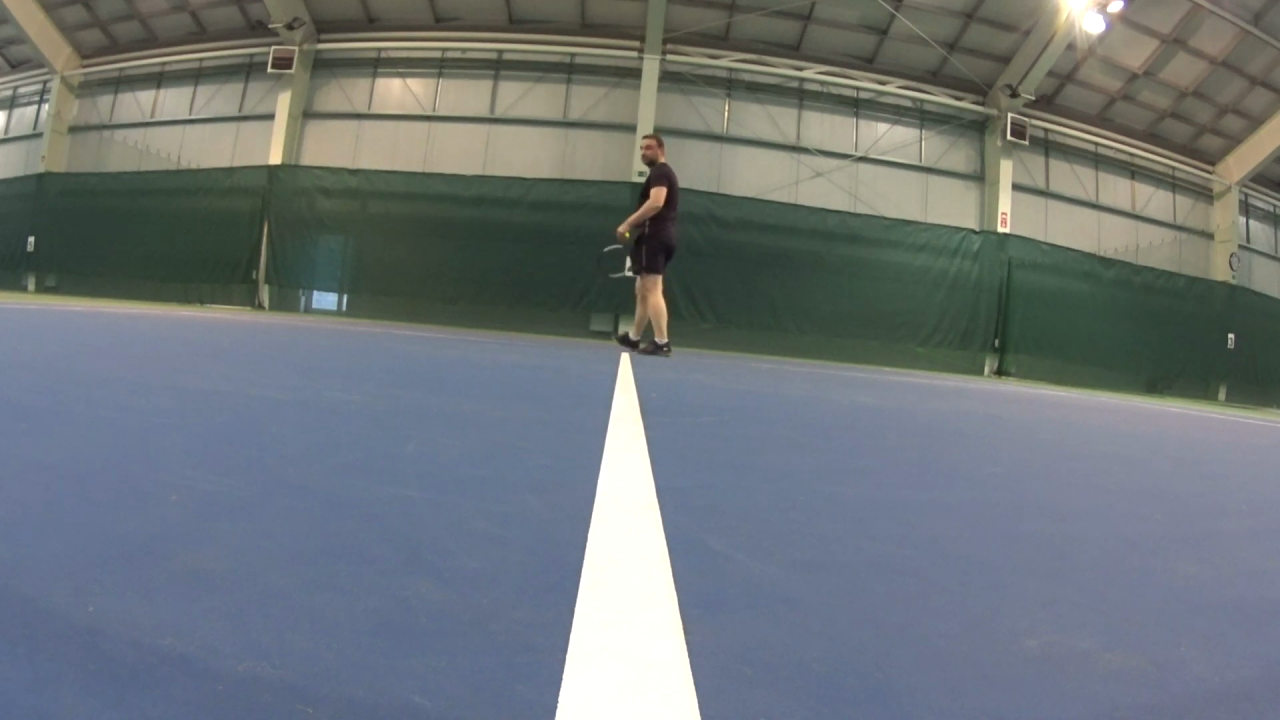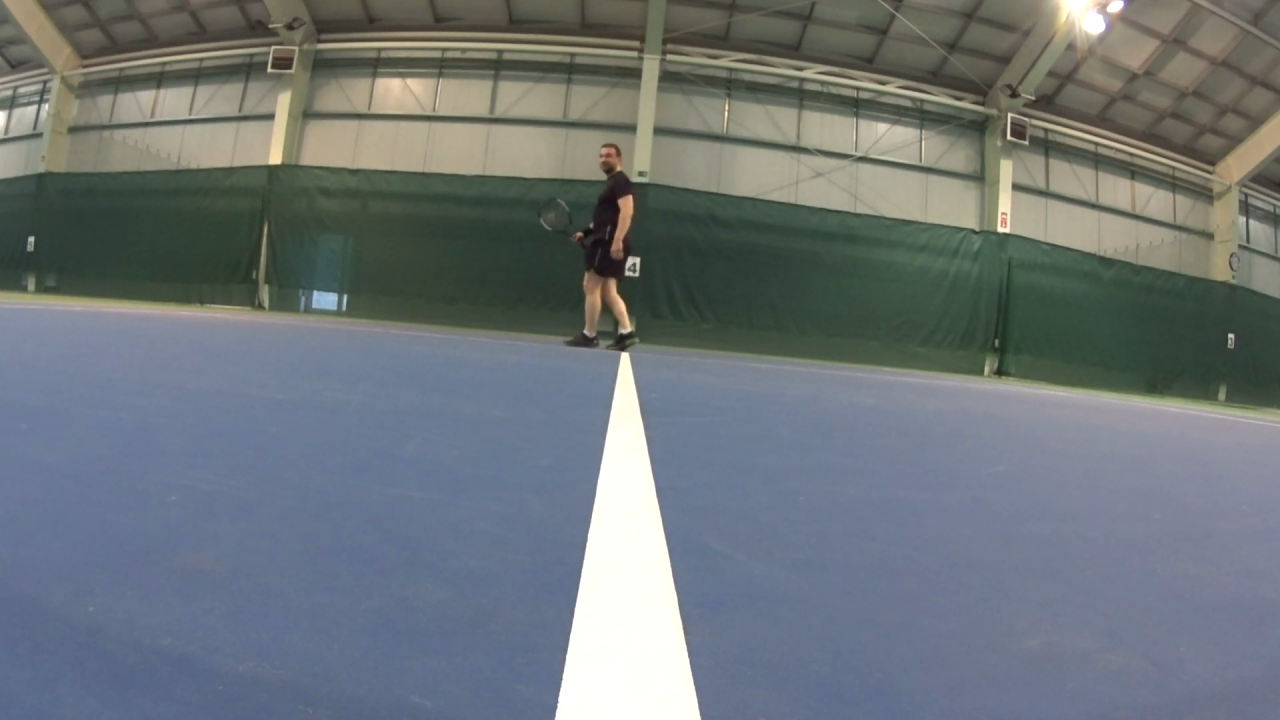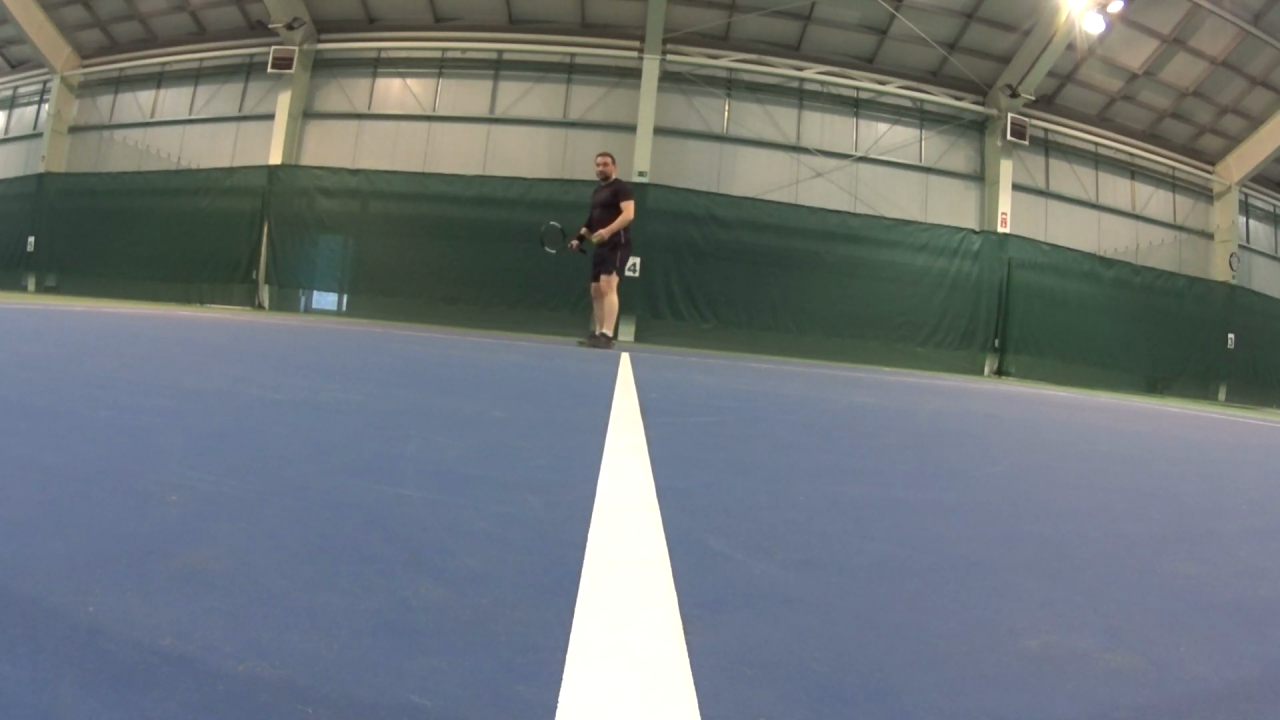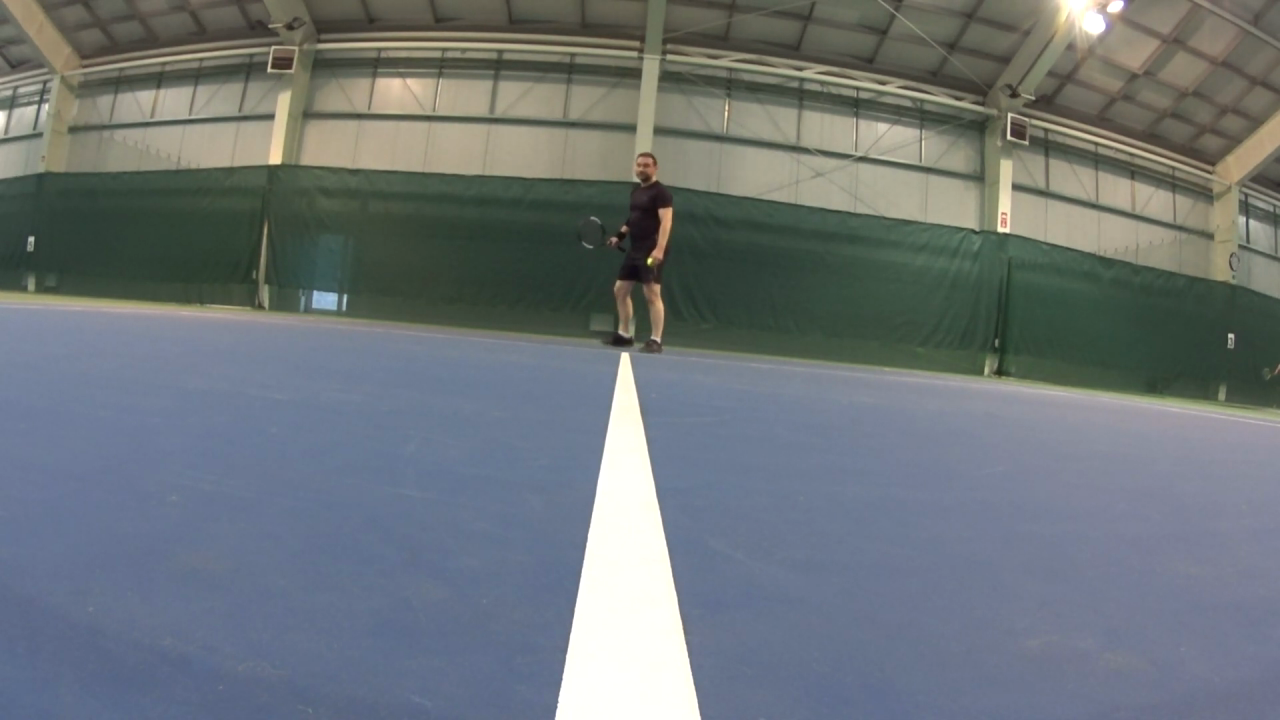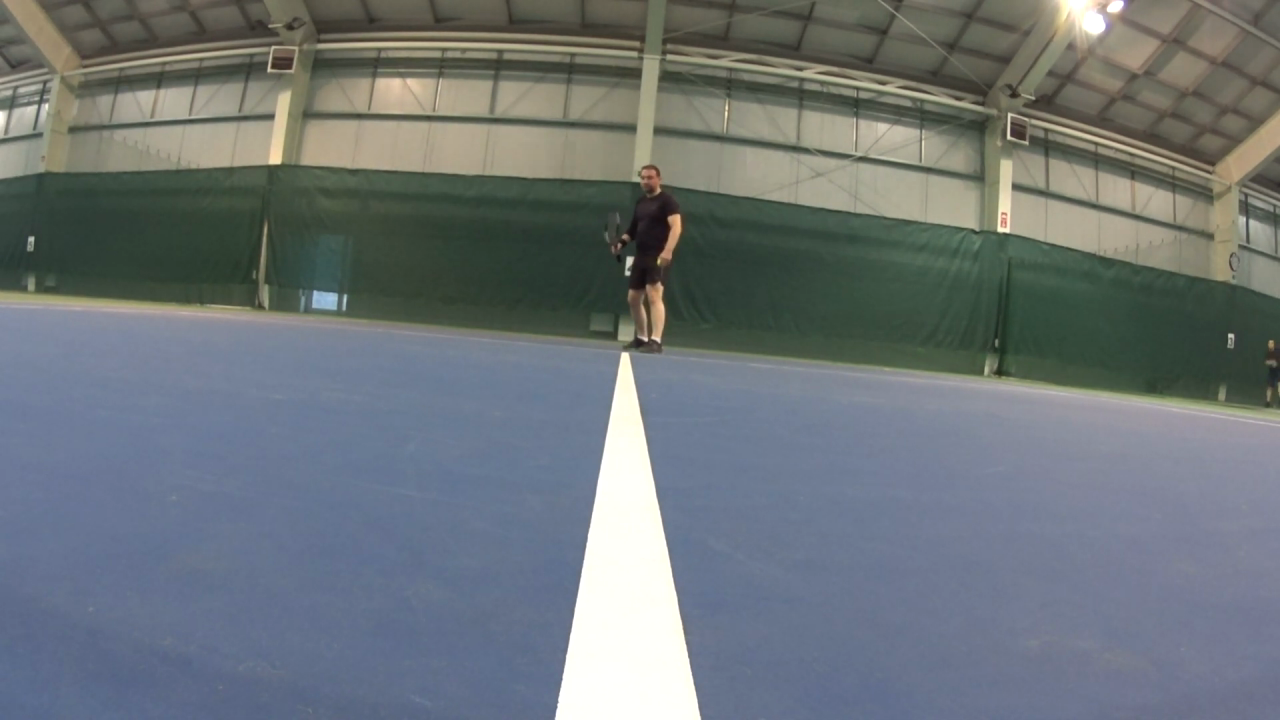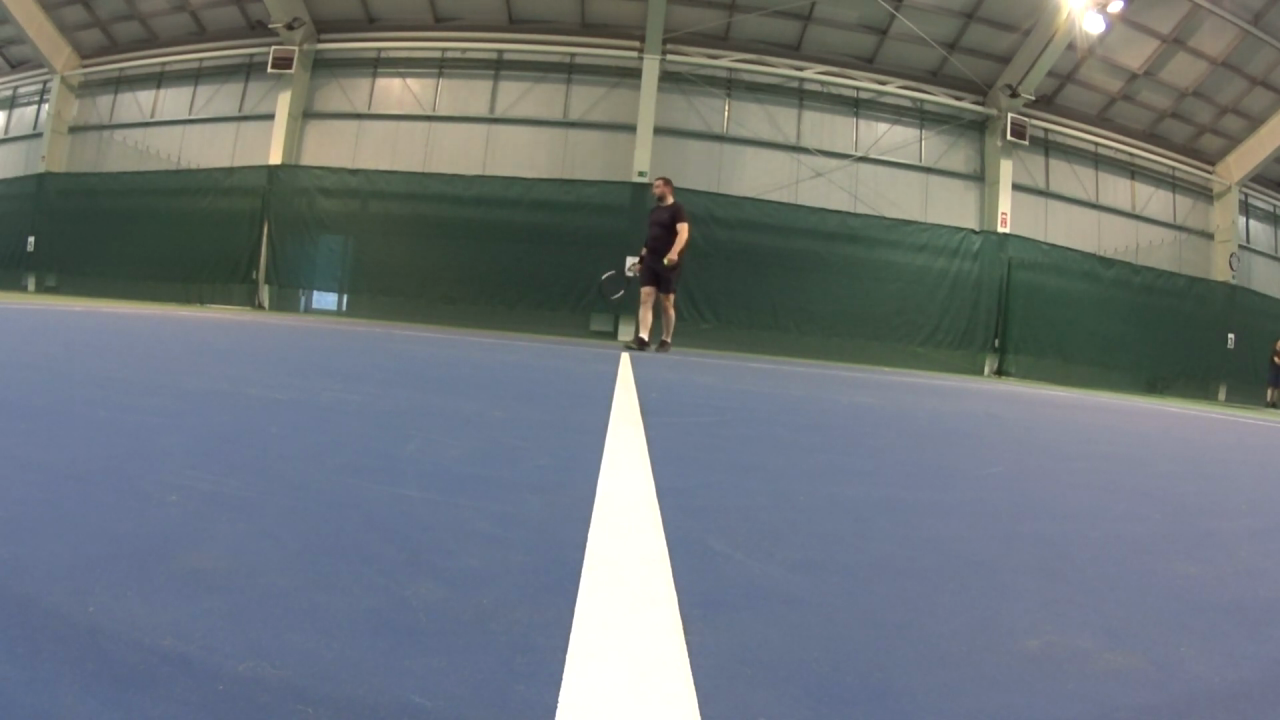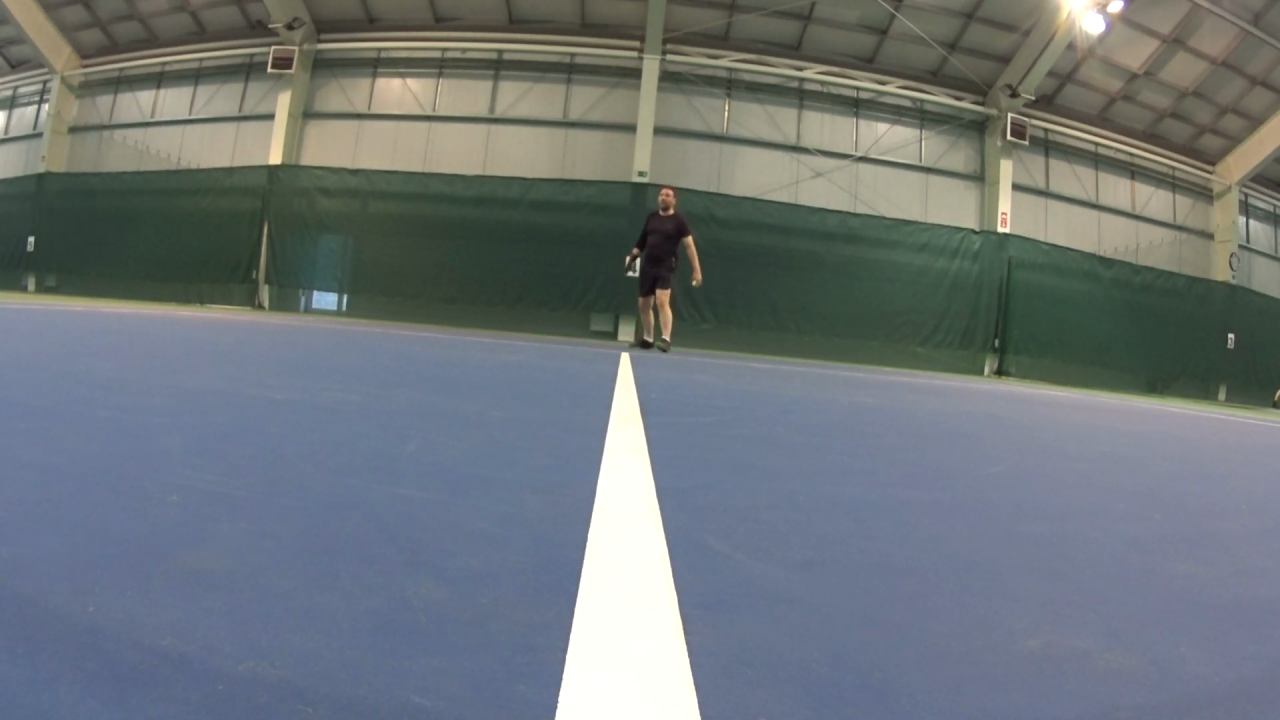
dt=0.7s
person 1, frame 1
left shoulder: (659, 172)
right shoulder: (666, 174)
left elbow: (656, 202)
left wrist: (628, 223)
left hip: (653, 237)
right hip: (663, 238)
left knee: (652, 290)
right knee: (642, 289)
left ankle: (662, 342)
right ankle: (634, 337)
person 1, frame 2
left shoulder: (621, 181)
right shoulder: (612, 182)
left elbow: (627, 211)
left wrist: (617, 240)
right wrist: (586, 232)
left hip: (608, 242)
right hip: (606, 242)
left knee: (590, 287)
right knee: (608, 291)
left ankle: (589, 335)
right ankle: (626, 332)
person 1, frame 3
left shoulder: (621, 188)
right shoulder: (597, 192)
left elbow: (628, 213)
left wrist: (608, 230)
right wrist: (579, 238)
left hip: (616, 244)
right hip: (601, 247)
left knee: (609, 287)
right knee: (596, 291)
left ankle: (607, 334)
right ankle: (600, 335)
person 1, frame 4
left shoulder: (661, 192)
right shoulder: (635, 191)
left elbow: (666, 222)
left wrist: (659, 249)
right wrist: (619, 236)
left hip: (651, 251)
right hip: (634, 250)
left knee: (652, 294)
right knee: (620, 290)
left ankle: (655, 341)
right ankle: (624, 335)
person 1, frame 5
left shoulder: (667, 201)
right shoulder: (640, 203)
left elbow: (676, 227)
right elbow: (633, 228)
left wrist: (668, 250)
right wrist: (621, 243)
left hip: (659, 257)
right hip: (641, 257)
left knee: (654, 296)
right knee: (633, 299)
left ankle: (655, 341)
right ankle: (641, 338)
person 1, frame 6
left shoulder: (677, 210)
right shoulder: (654, 211)
left elbow: (683, 234)
left wrist: (674, 252)
right wrist: (642, 260)
left hip: (668, 263)
right hip: (651, 262)
left knee: (666, 303)
right knee: (645, 299)
left ankle: (666, 340)
right ankle: (643, 338)
person 1, frame 7
left shoulder: (679, 221)
right shoulder: (651, 218)
left elbow: (689, 247)
right elbow: (642, 240)
left wrist: (697, 271)
right wrist: (632, 257)
left hip: (665, 267)
right hip: (647, 266)
left knee: (662, 301)
right knee: (643, 305)
left ankle: (665, 340)
right ankle: (648, 339)
